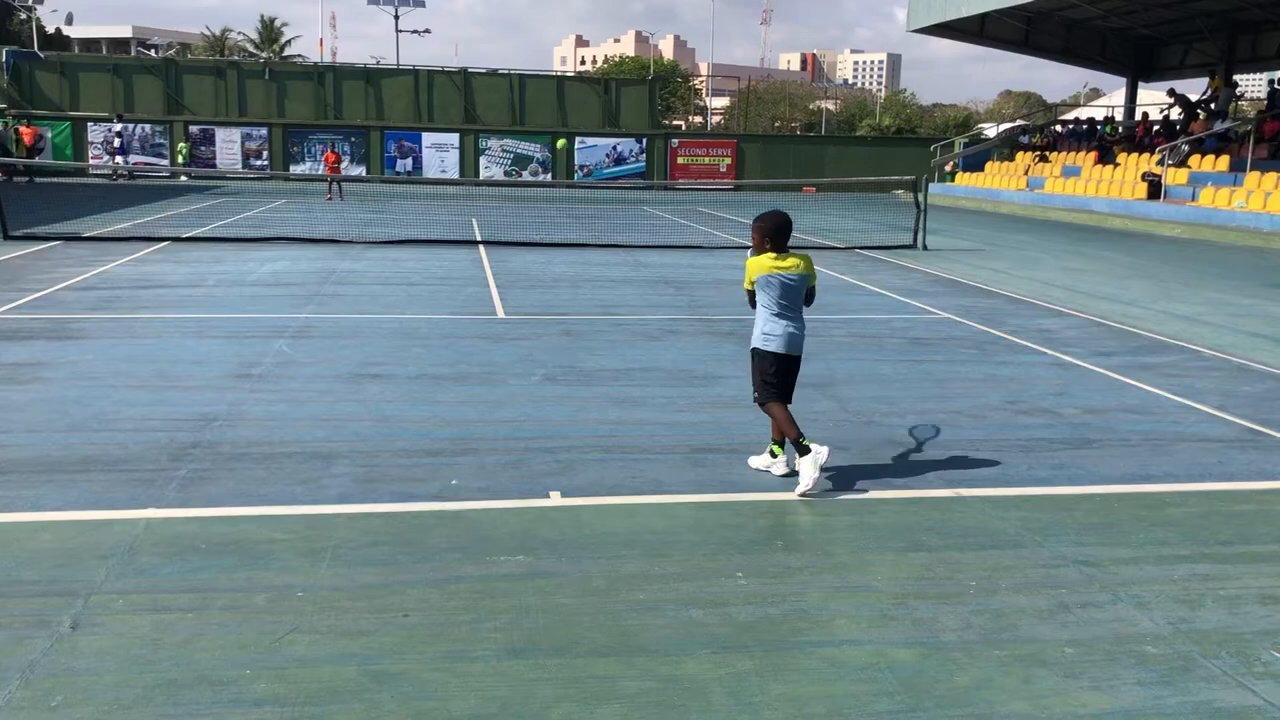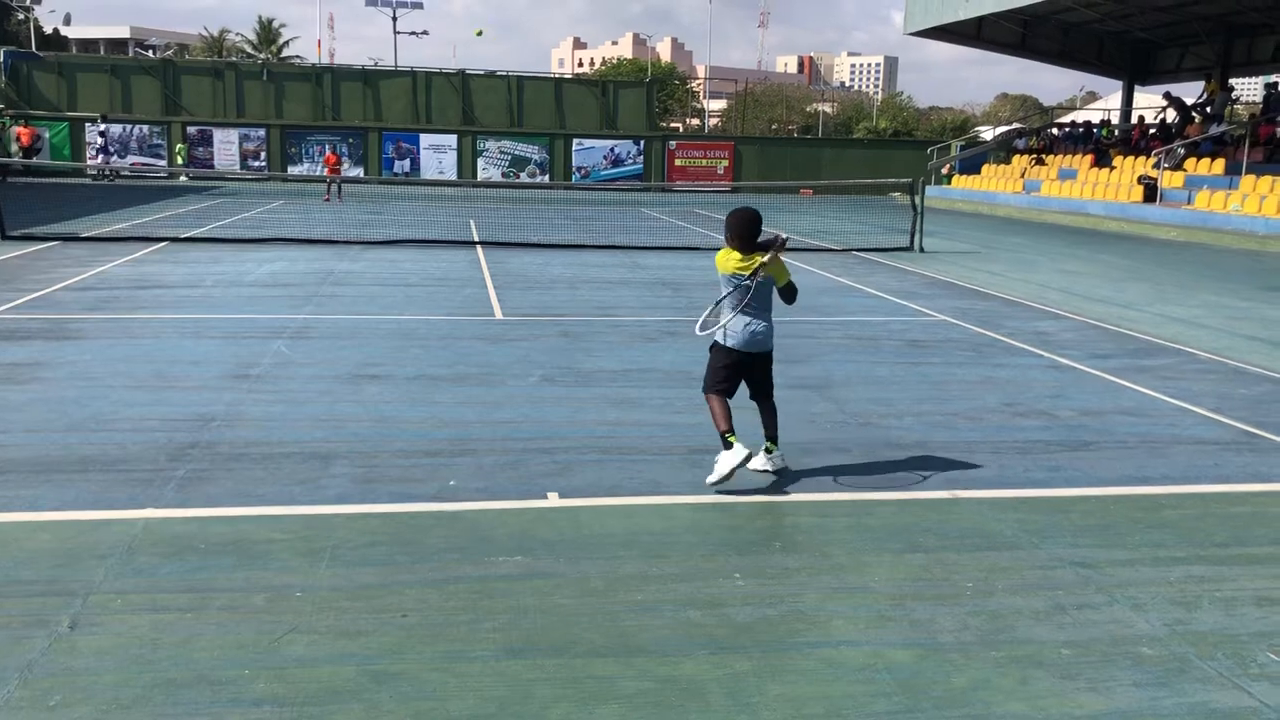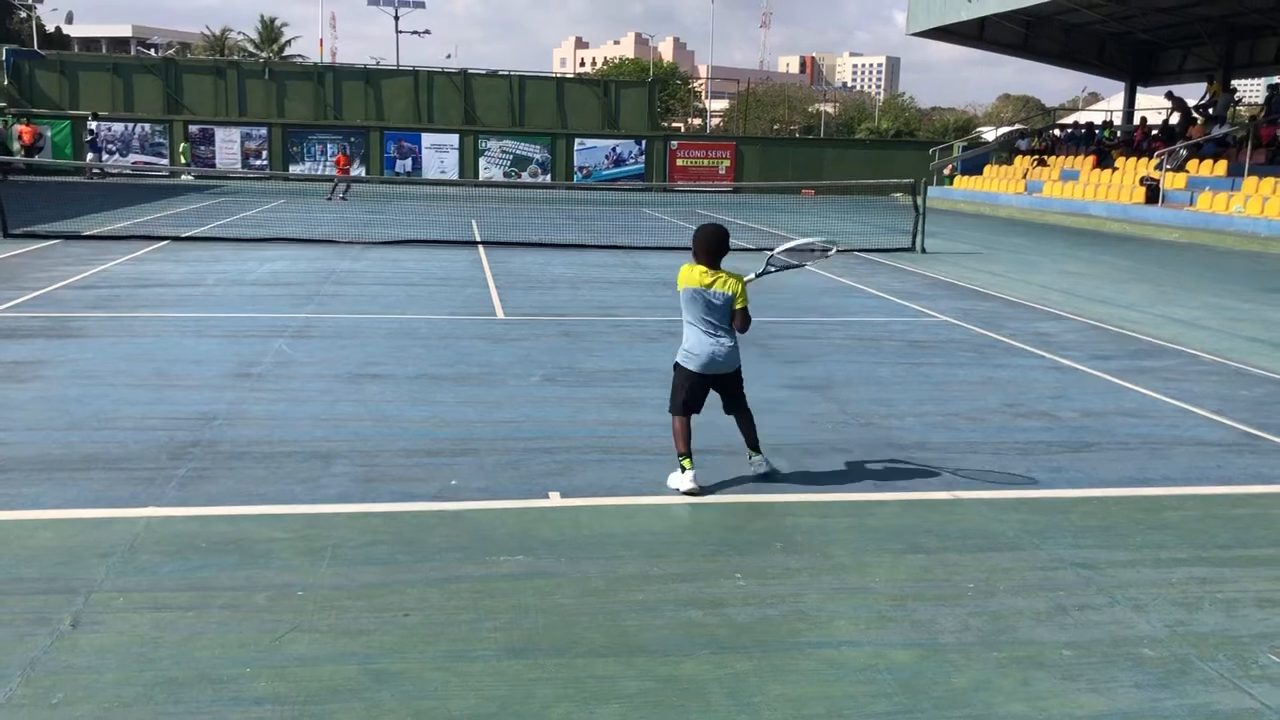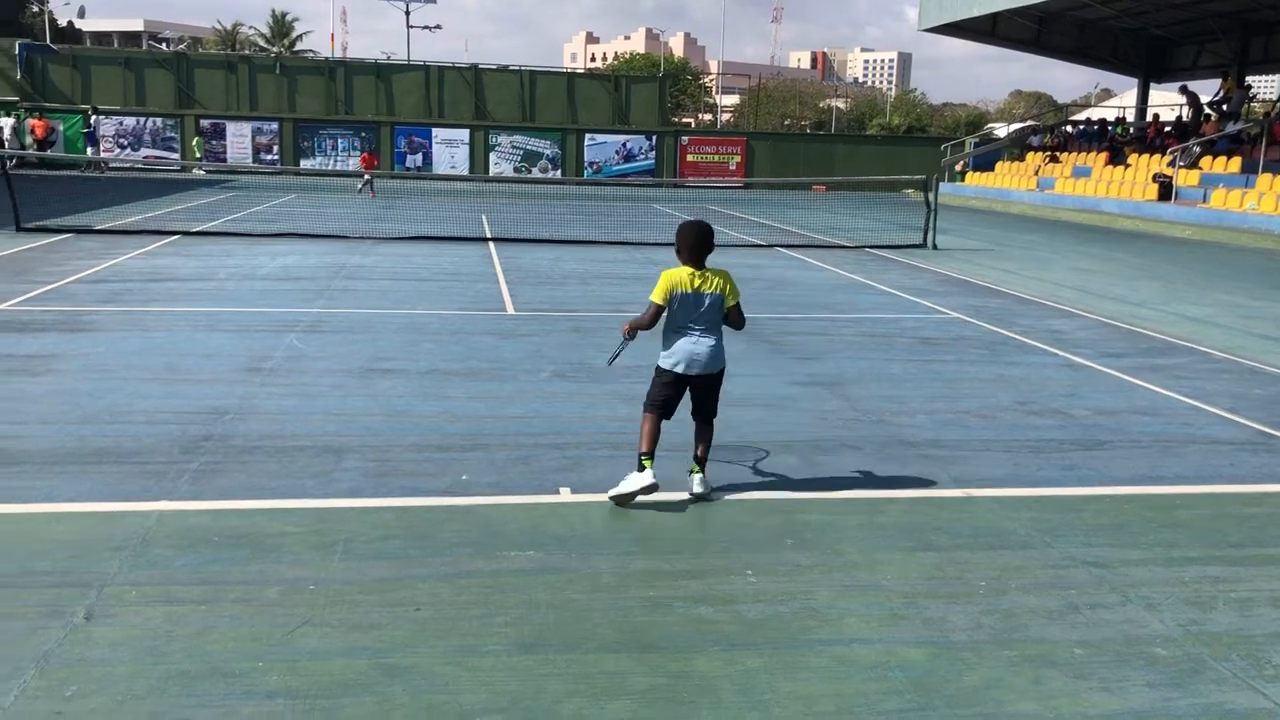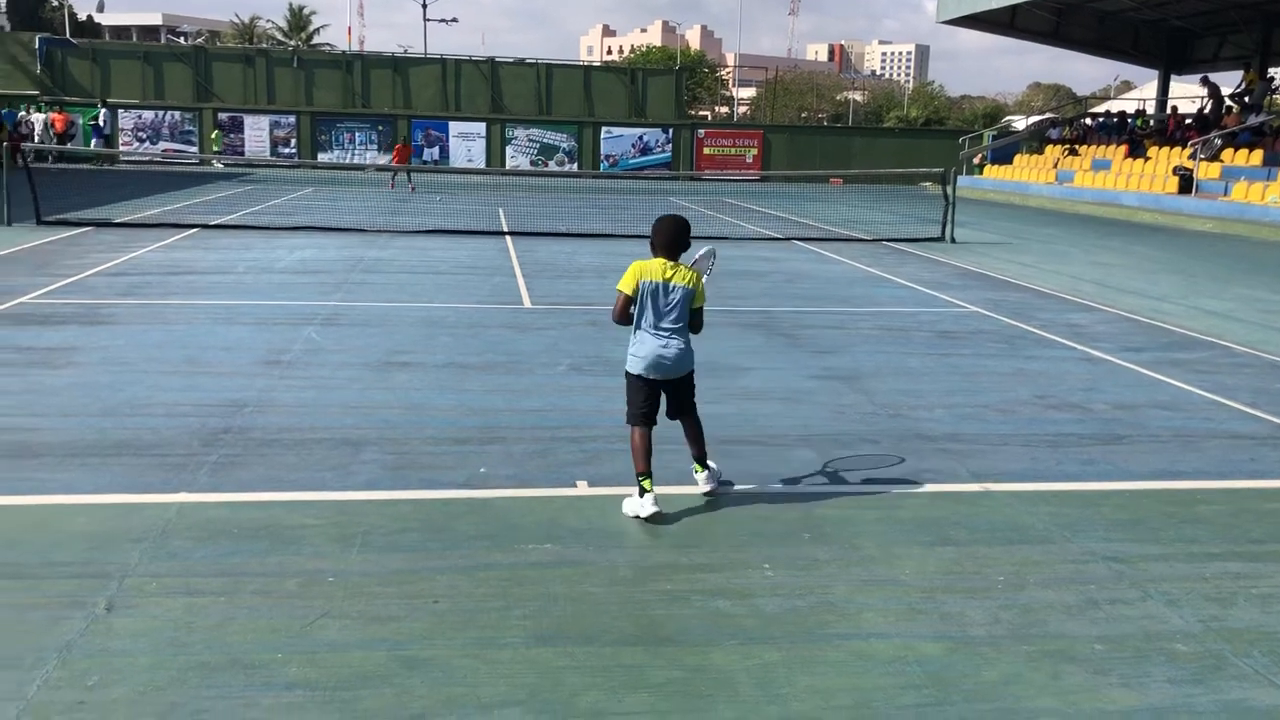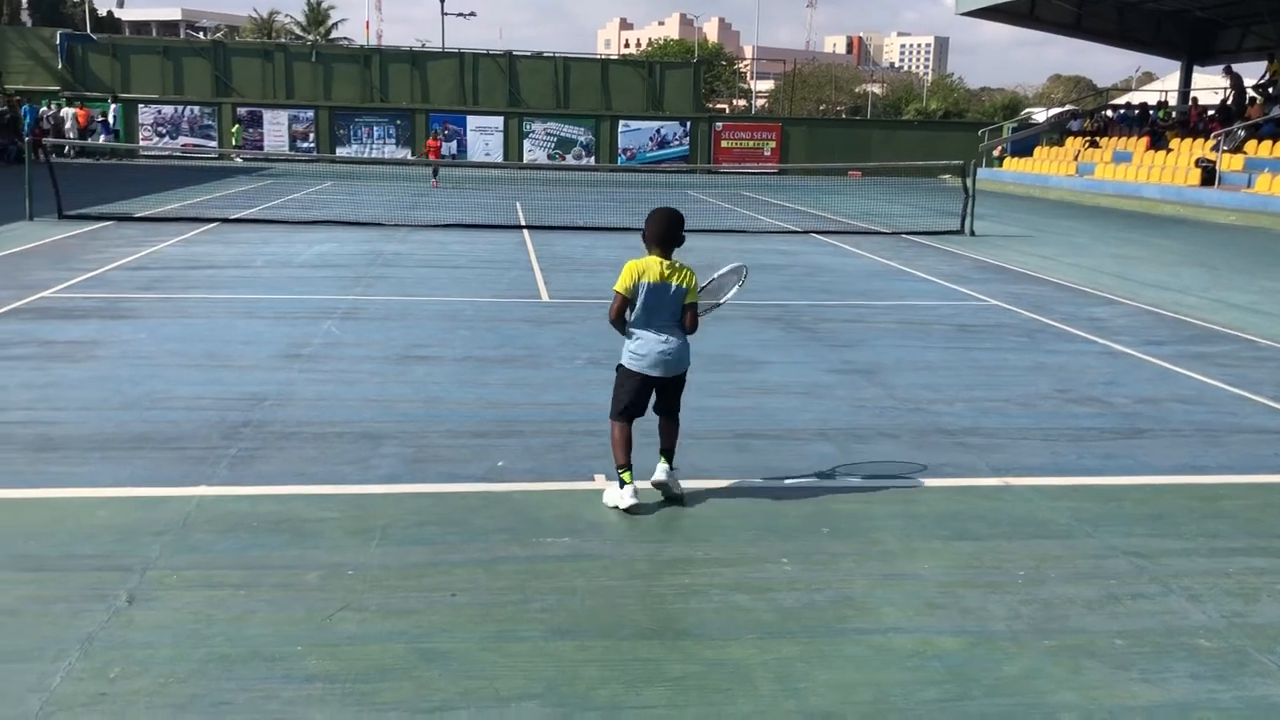
dt=0.3s
person 1, frame 1
left shoulder: (754, 264)
right shoulder: (804, 263)
left elbow: (753, 303)
right elbow: (808, 300)
left hip: (768, 342)
right hip: (794, 341)
left knee: (769, 400)
right knee: (779, 399)
left ankle: (807, 451)
right ankle: (776, 454)
person 1, frame 2
left shoulder: (723, 260)
right shoulder: (774, 265)
right elbow: (791, 299)
left wrist: (770, 245)
left hip: (732, 341)
right hip: (762, 342)
left knee: (714, 392)
right knee: (764, 397)
left ankle: (732, 447)
right ankle: (771, 453)
person 1, frame 3
left shoulder: (685, 274)
right shoulder: (735, 284)
right elbow: (742, 326)
left hip: (692, 359)
right hip: (726, 360)
left knee: (680, 412)
right knee: (739, 407)
left ankle: (686, 471)
right ankle: (757, 457)
person 1, frame 4
left shoulder: (669, 279)
right shoulder: (723, 280)
left elbow: (649, 320)
right elbow: (738, 322)
left wrist: (632, 326)
left hip: (674, 359)
right hip: (710, 362)
left knee: (652, 412)
right knee: (704, 419)
left ankle: (645, 471)
right ankle: (698, 475)
person 1, frame 5
left shoulder: (638, 270)
right shoulder: (692, 278)
left elbow: (618, 315)
right elbow: (695, 325)
left hip: (643, 361)
right hip: (679, 361)
left knee: (640, 424)
right knee: (688, 415)
left ankle: (645, 494)
right ankle: (704, 471)
person 1, frame 6
left shoulder: (635, 269)
right shoulder: (687, 275)
left elbow: (615, 315)
right elbow: (690, 325)
left wrist: (630, 332)
left hip: (639, 357)
right hip: (675, 358)
left knee: (620, 419)
right knee: (668, 413)
left ankle: (625, 485)
right ankle: (665, 466)
